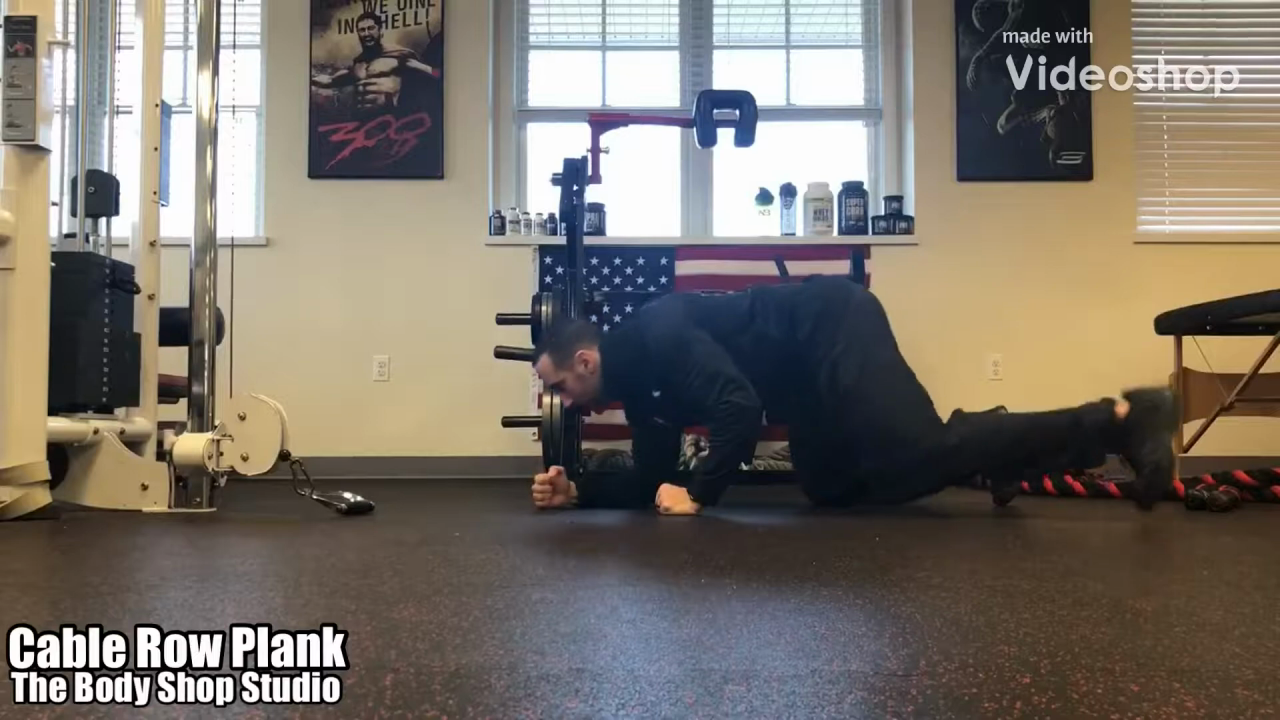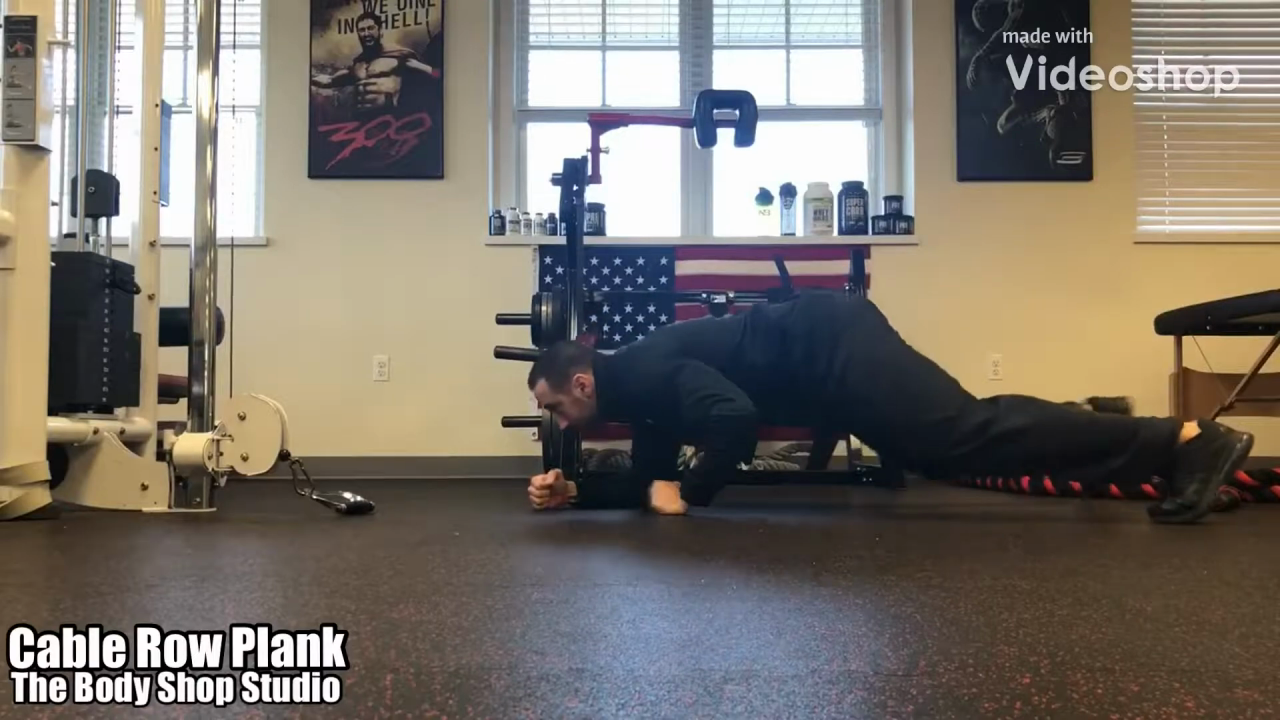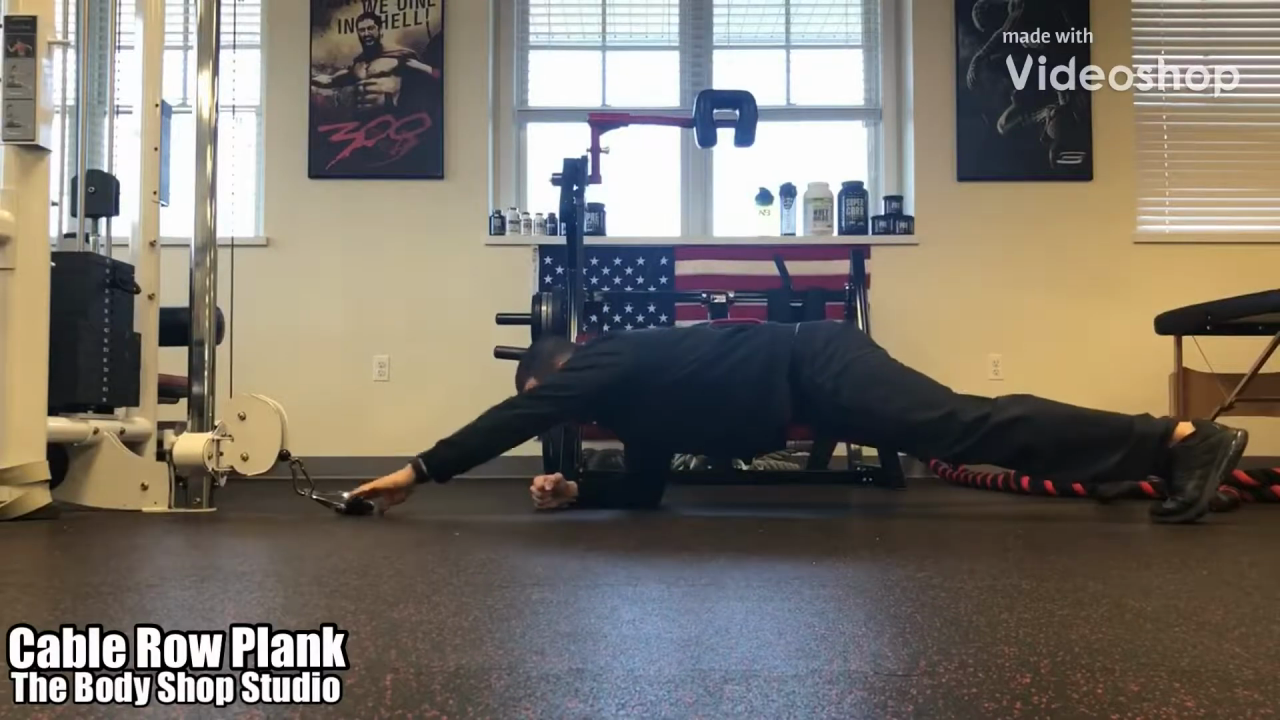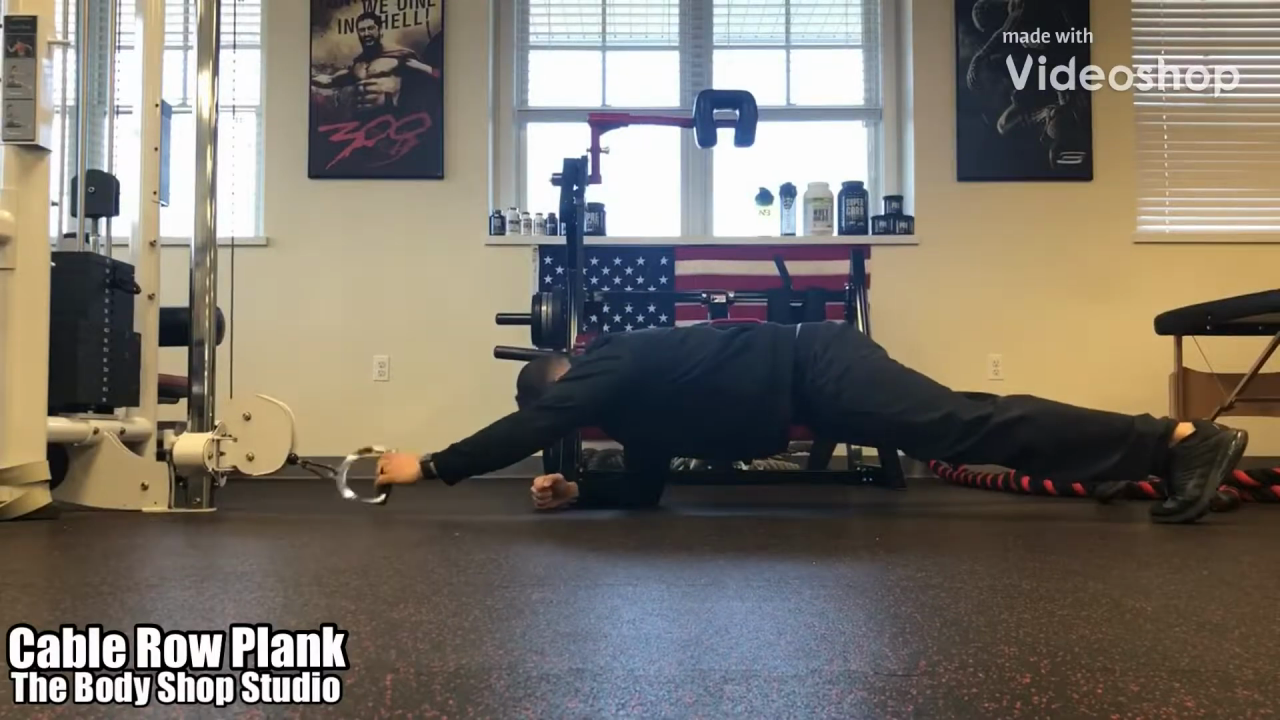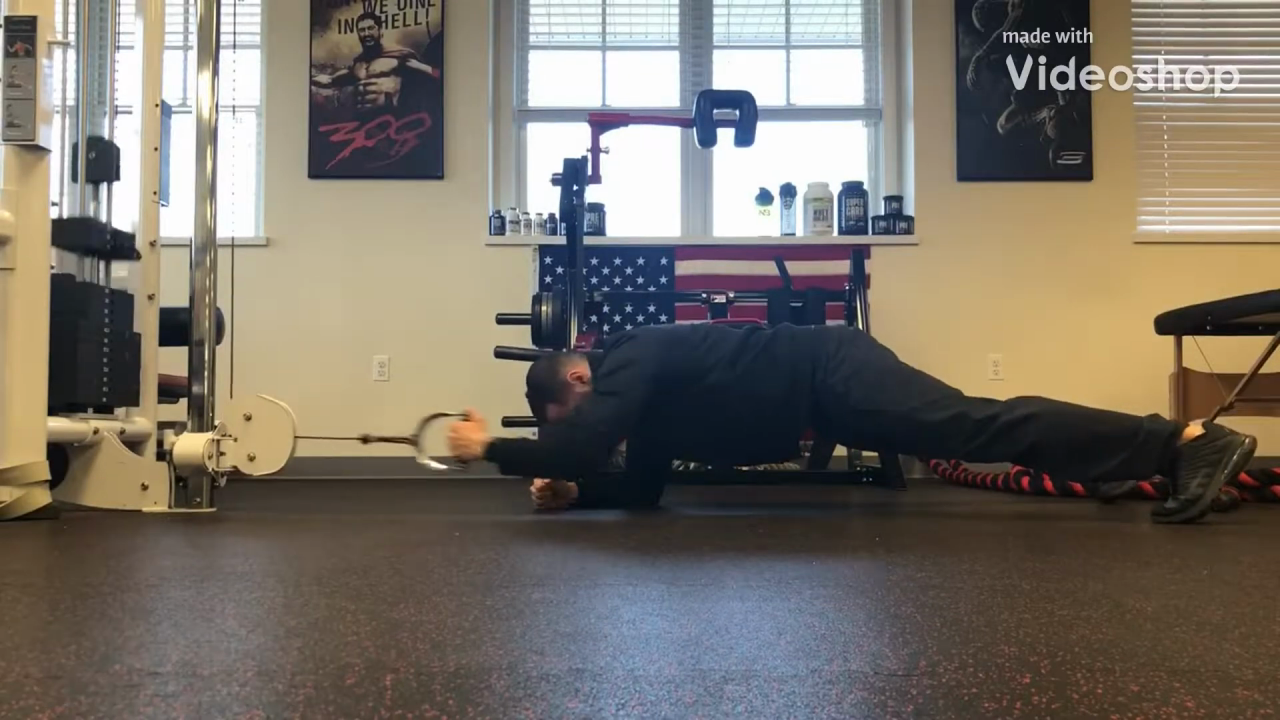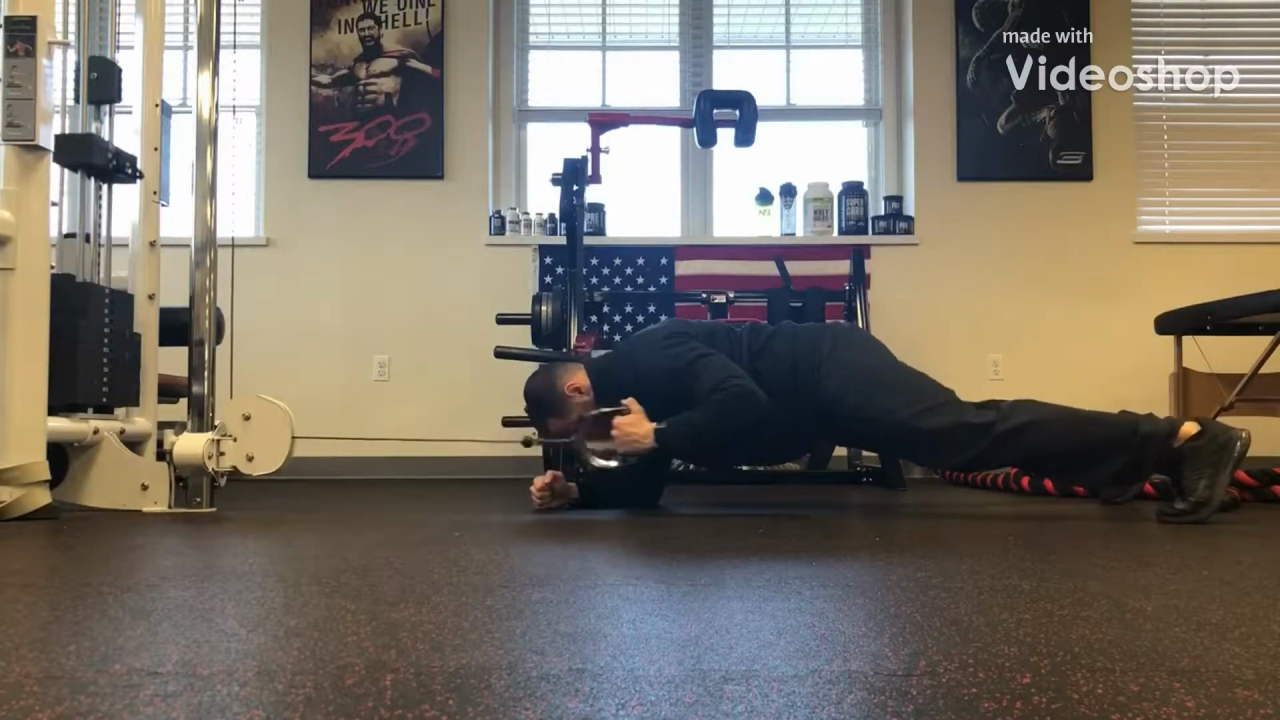
dt=0.5s
person 1, frame 1
left shoulder: (656, 335)
right shoulder: (639, 386)
left elbow: (741, 406)
right elbow: (653, 479)
left wrist: (699, 495)
right wrist: (576, 491)
left hip: (834, 324)
right hip: (813, 362)
left knee: (922, 454)
right knee: (829, 488)
left ankle: (1123, 418)
right ankle: (979, 441)
person 1, frame 2
left shoulder: (646, 370)
right shoulder: (640, 395)
left elbow: (737, 417)
right elbow: (649, 480)
left wrist: (688, 495)
right wrist: (574, 490)
left hip: (832, 341)
right hip: (827, 354)
left knee: (968, 432)
right knee: (943, 453)
left ankle: (1185, 441)
right ankle: (1093, 426)
person 1, frame 3
left shoulder: (602, 364)
right shoulder: (629, 395)
left elbow: (519, 415)
right elbow: (644, 488)
left wrist: (417, 472)
right wrist: (575, 489)
left hip: (813, 366)
right hip: (808, 383)
left knee: (965, 428)
right knee: (961, 432)
left ankle: (1178, 439)
right ankle: (1161, 447)
person 1, frame 4
left shoulder: (610, 366)
right shoulder: (631, 399)
left elbow: (531, 426)
right elbow: (646, 489)
left wrist: (428, 466)
right wrist: (577, 491)
left hip: (817, 369)
right hip: (811, 384)
left knee: (963, 428)
right knee: (962, 431)
left ankle: (1178, 439)
right ankle: (1160, 447)
person 1, frame 5
left shoulder: (630, 362)
right shoulder: (642, 382)
left elbow: (578, 449)
right elbow: (645, 486)
left wrist: (493, 448)
right wrist: (571, 490)
left hip: (832, 371)
right hip: (818, 386)
left knee: (979, 426)
right knee: (965, 435)
left ankle: (1187, 440)
right ankle: (1164, 449)
person 1, frame 6
left shoulder: (650, 358)
right shoulder: (632, 393)
left elbow: (745, 402)
right elbow: (642, 489)
left wrist: (655, 435)
right wrist: (575, 490)
left hip: (833, 371)
right hip: (826, 393)
left knee: (970, 434)
right knee: (965, 432)
left ankle: (1182, 440)
right ankle: (1128, 448)
